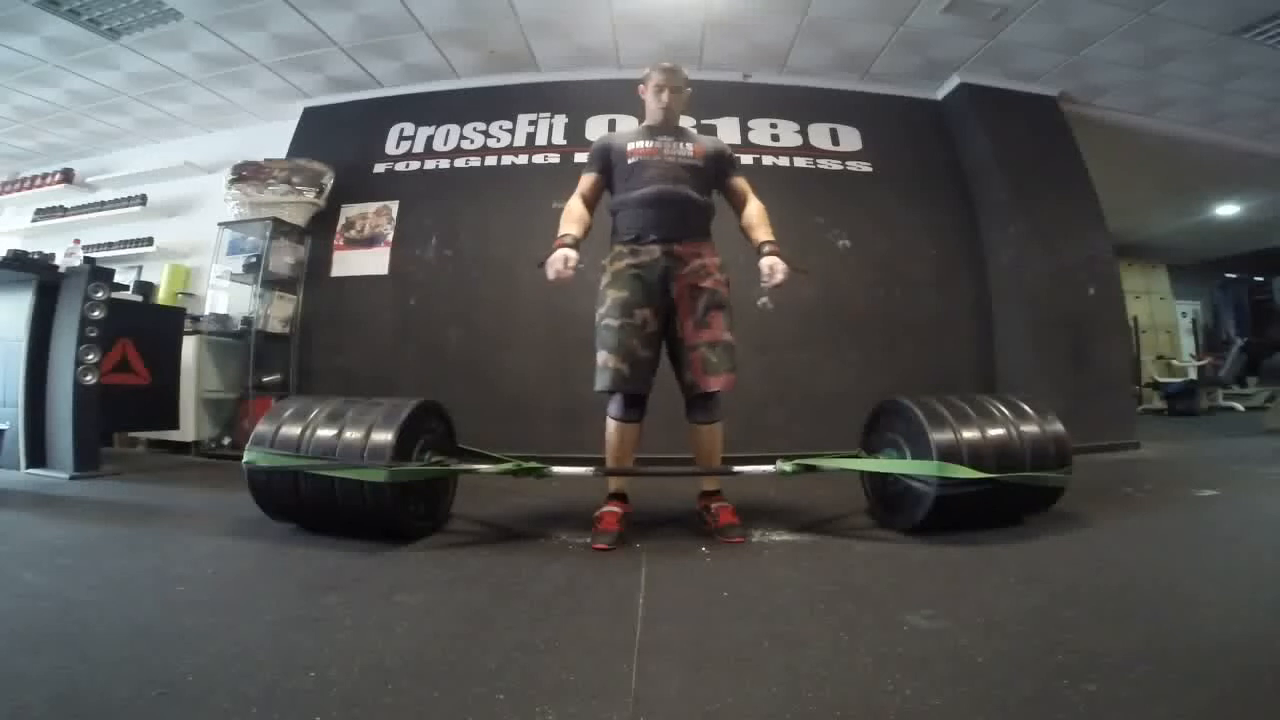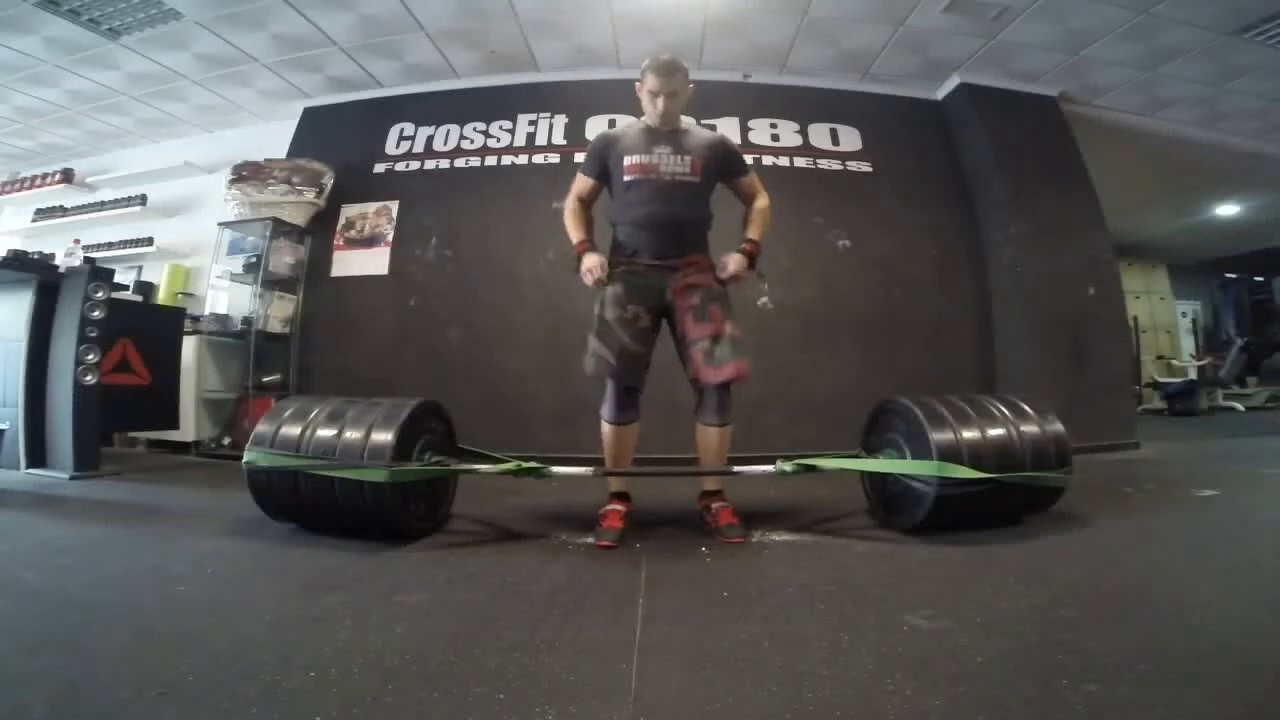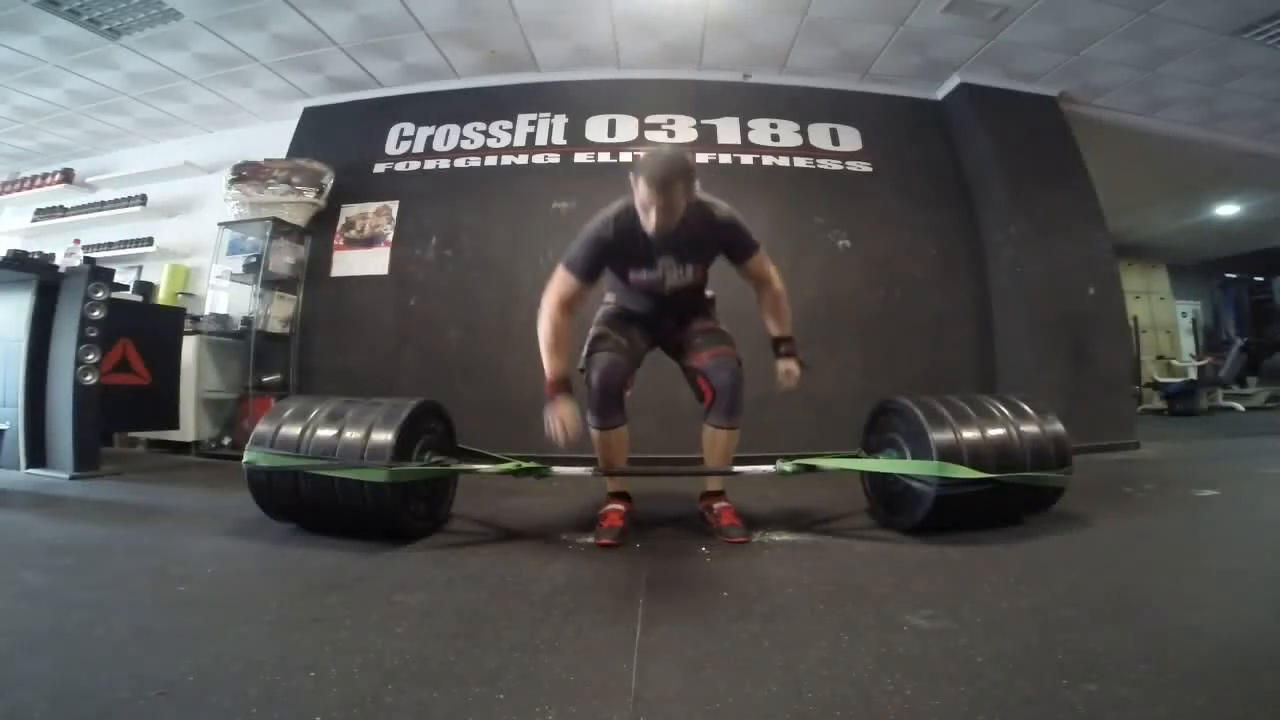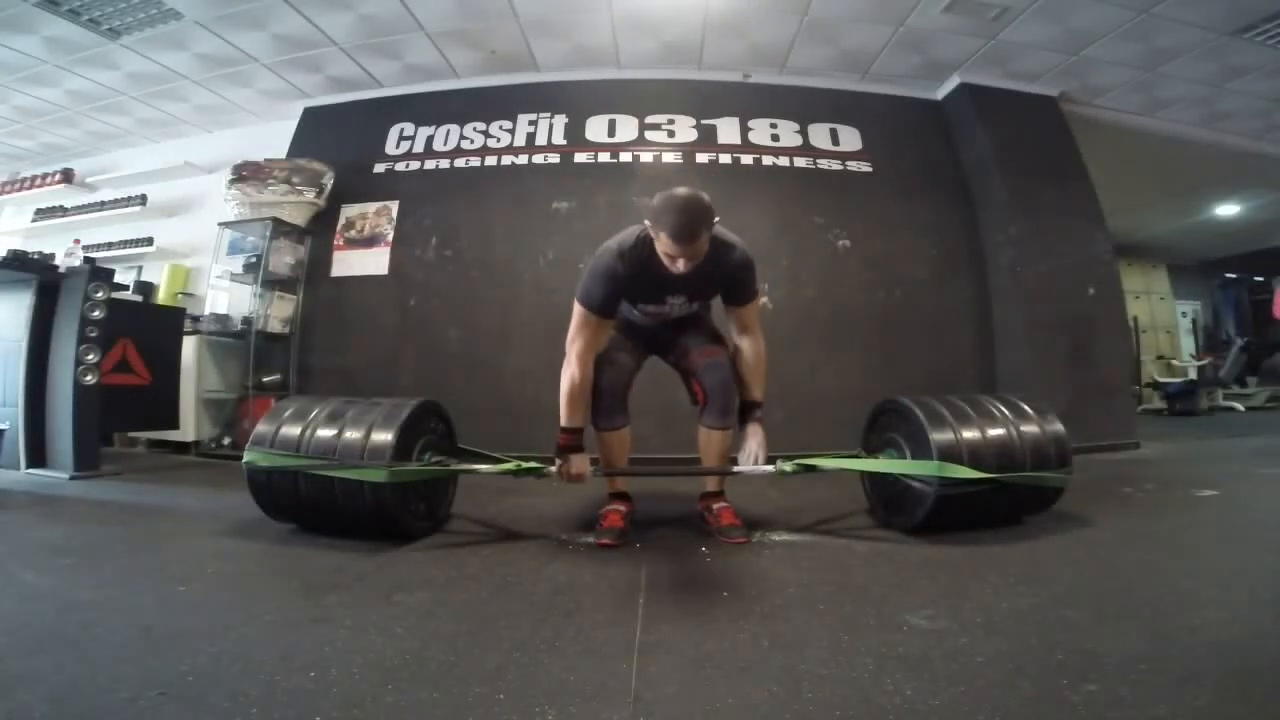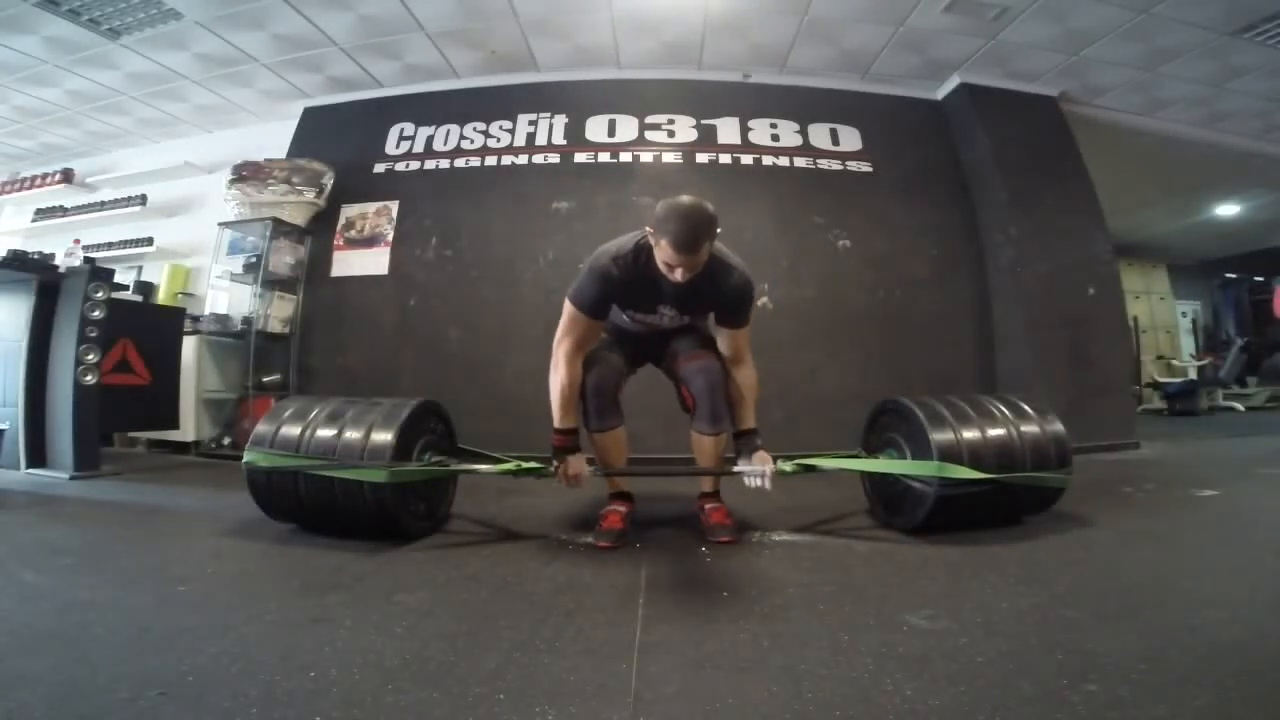
dt=0.5s
person 1, frame 1
left shoulder: (711, 148)
right shoulder: (613, 144)
left elbow: (746, 201)
right elbow: (581, 199)
left wrist: (767, 248)
right wrist: (567, 243)
left hip: (696, 263)
right hip: (631, 263)
left knee: (705, 384)
right knee: (626, 386)
left ankle: (712, 496)
right ankle: (615, 499)
person 1, frame 2
left shoulder: (713, 146)
right shoulder: (611, 143)
left elbow: (758, 200)
right elbow: (577, 201)
left wrist: (748, 250)
right wrist: (585, 248)
left hip: (694, 271)
right hip: (630, 273)
left knee: (716, 379)
right knee: (621, 381)
left ankle: (713, 496)
right ankle: (617, 497)
person 1, frame 3
left shoulder: (717, 221)
right shoulder: (608, 229)
left elbow: (766, 280)
right elbow: (554, 305)
left wrist: (784, 348)
right wrist: (557, 390)
left hip: (689, 313)
right hip: (627, 312)
left knee: (727, 378)
right knee: (602, 378)
left ankle: (714, 496)
right ankle: (617, 498)
person 1, frame 4
left shoulder: (734, 259)
right shoulder: (615, 259)
left elbow: (748, 334)
right elbow: (579, 352)
left wrist: (752, 415)
right wrist: (571, 444)
left hip: (689, 326)
right hip: (627, 326)
left knee: (720, 380)
right knee: (605, 382)
left ankle: (714, 497)
right ankle: (618, 498)
person 1, frame 5
left shoulder: (732, 279)
right shoulder: (610, 264)
left elbow: (737, 361)
right elbow: (567, 351)
left wrist: (749, 443)
right wrist: (566, 444)
left hip: (684, 334)
right hip: (620, 333)
left knee: (710, 385)
right knee: (595, 383)
left ankle: (710, 498)
right ankle: (618, 497)
